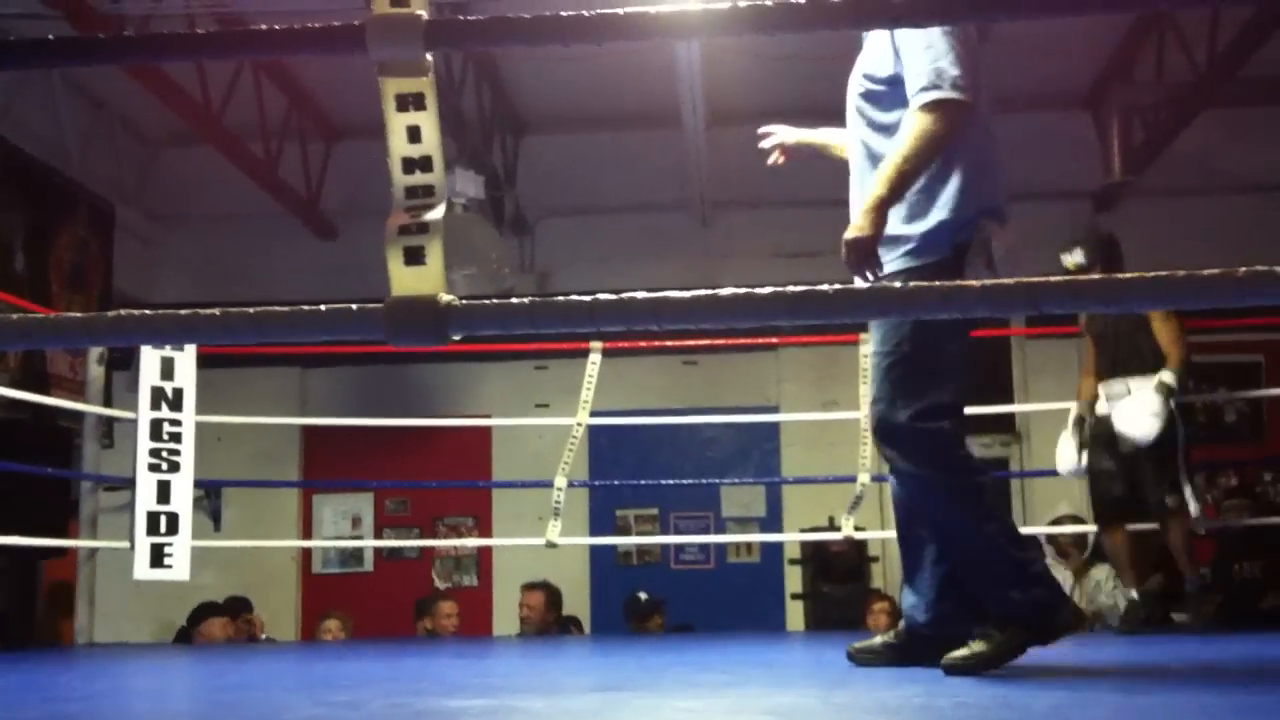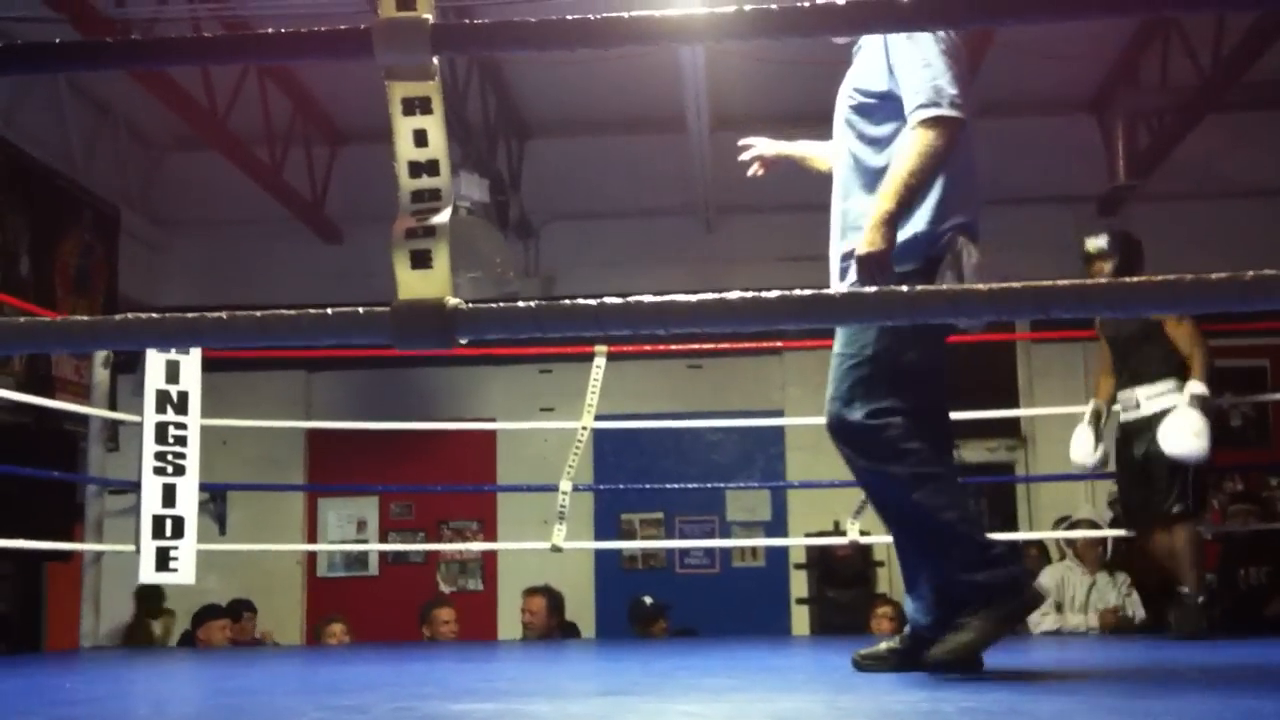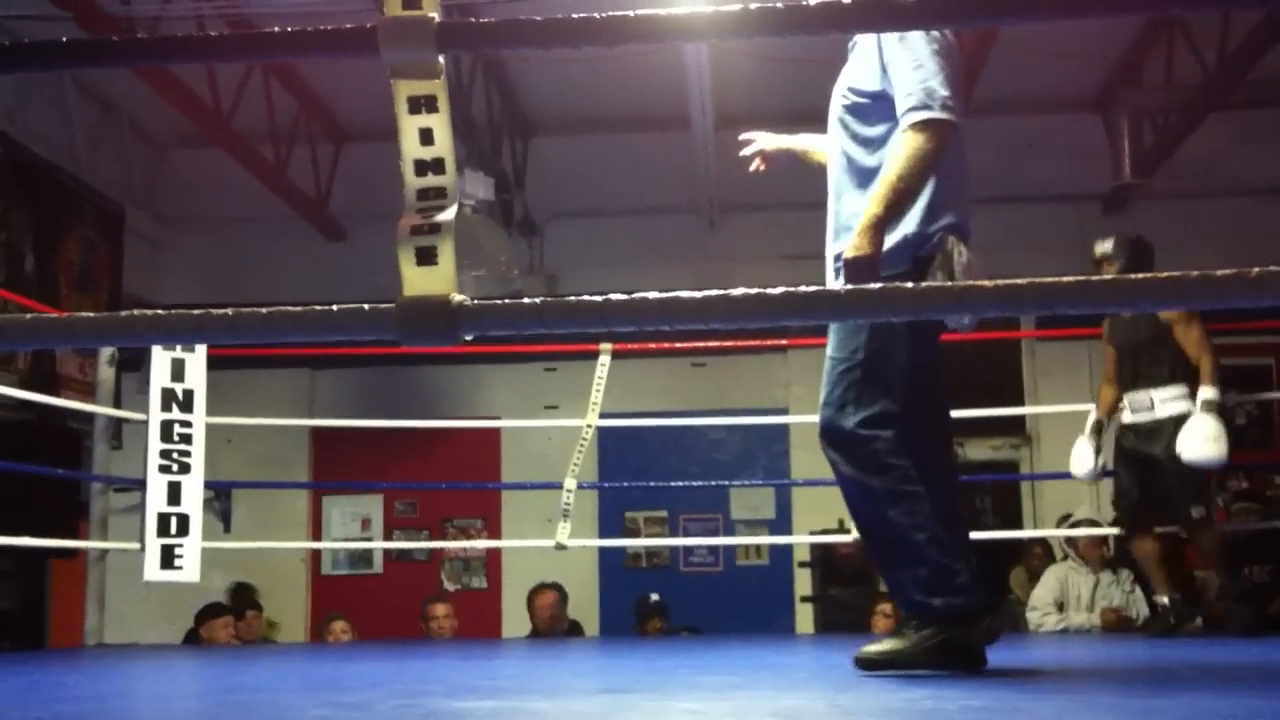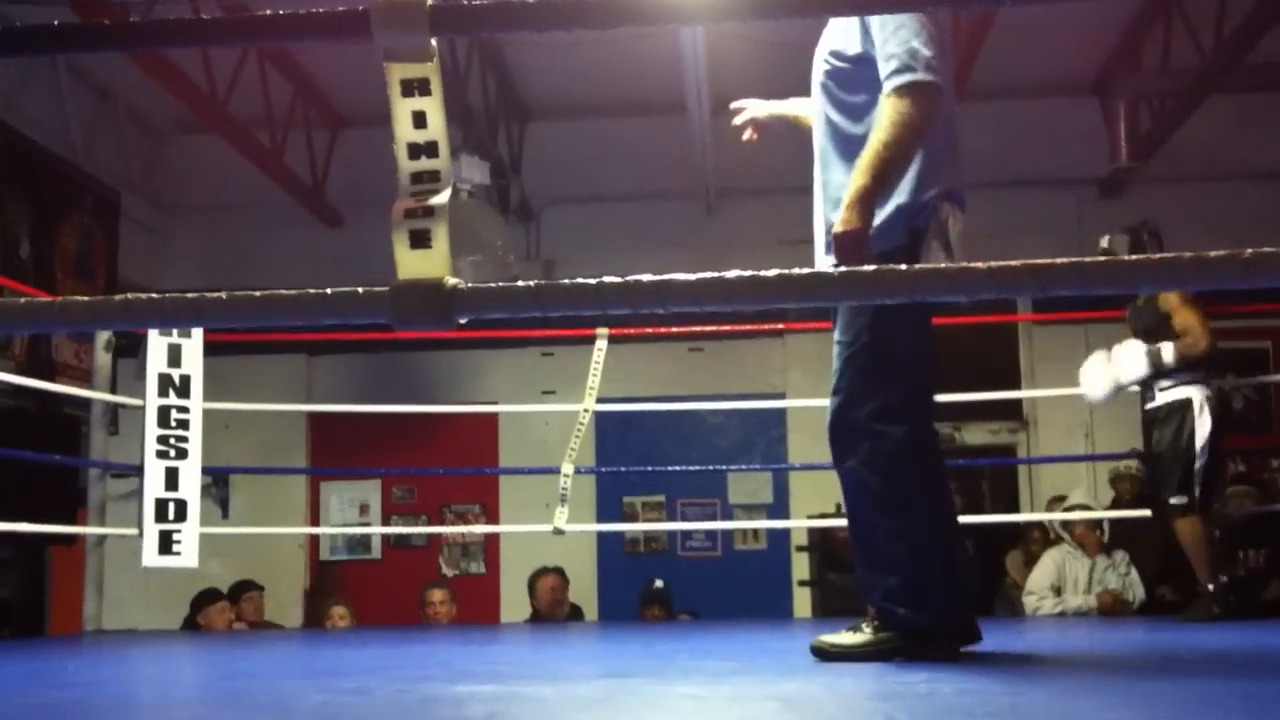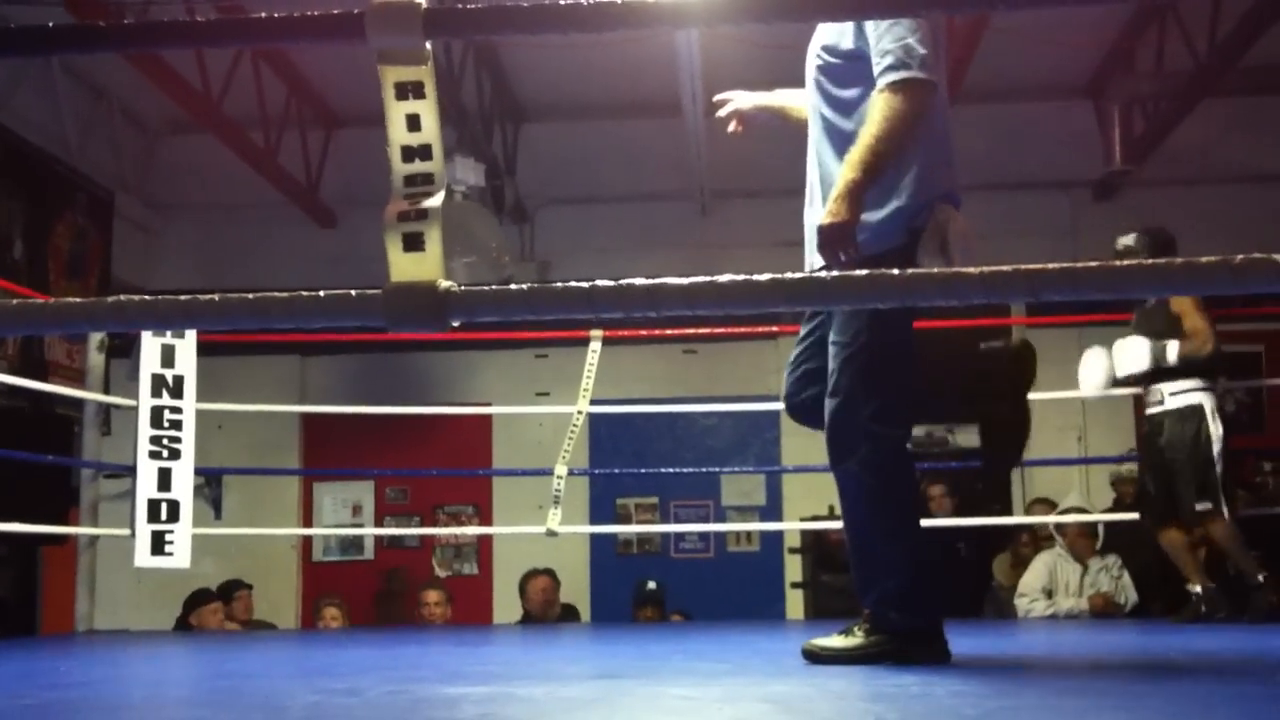
dt=0.4s
person 1, frame 1
left shoulder: (914, 20)
right shoulder: (889, 35)
left elbow: (942, 107)
left wrist: (873, 205)
right wrist: (806, 137)
left hip: (924, 250)
right hip: (914, 257)
left knee: (907, 426)
right knee: (914, 434)
left ankle: (1023, 601)
right ankle: (934, 618)
person 1, frame 2
left shoulder: (907, 30)
right shoulder: (876, 46)
left elbow: (939, 122)
left wrist: (881, 220)
right wrist: (788, 150)
left hip: (902, 261)
right hip: (889, 270)
left knee: (860, 416)
right knee: (903, 433)
left ankle: (987, 581)
right ankle: (939, 620)
person 1, frame 3
left shoulder: (902, 30)
right shoulder: (872, 46)
left elbow: (930, 125)
left wrist: (871, 224)
right wrist: (790, 144)
left hip: (893, 263)
right hip: (888, 273)
left knee: (852, 426)
right knee: (913, 444)
left ankle: (944, 606)
right ankle: (949, 621)
person 1, frame 4
left shoulder: (884, 11)
right shoulder: (855, 22)
left elbow: (915, 90)
left wrist: (856, 199)
right wrist: (782, 110)
left hip: (885, 239)
right hip: (883, 247)
left knee: (865, 425)
right knee: (896, 429)
left ankle: (908, 615)
right ankle: (942, 608)
person 1, frame 5
left shoulder: (880, 15)
right shoulder: (845, 23)
left elbow: (907, 86)
left wrist: (846, 194)
right wrist: (766, 100)
left hip: (877, 233)
right hip: (862, 242)
left knee: (860, 424)
right knee: (809, 393)
left ankle: (899, 619)
person 2, frame 1
right shoulder: (1089, 315)
left elbow: (1176, 349)
left wrist: (1163, 388)
right wrist: (1077, 420)
left hip: (1146, 408)
right hip: (1108, 417)
left knee: (1169, 504)
right knee: (1109, 514)
left ankle: (1195, 594)
right ankle: (1137, 599)
person 2, frame 2
right shoulder: (1105, 317)
left elbow: (1197, 351)
left wrist: (1195, 400)
right wrist: (1094, 414)
left hip: (1166, 414)
right hip: (1131, 421)
left knee: (1176, 510)
right knee: (1143, 517)
left ankle: (1195, 603)
right ankle: (1184, 593)
person 2, frame 3
left shoulder: (1167, 306)
right shoulder: (1112, 322)
left elbow: (1203, 357)
left wrist: (1207, 406)
right wrist: (1095, 425)
left hip: (1173, 420)
right hip: (1133, 427)
left knee: (1193, 514)
right knee: (1135, 522)
left ankle: (1221, 599)
right ankle: (1170, 605)
person 2, frame 4
left shoulder: (1168, 293)
right shoulder: (1136, 305)
left elbow: (1201, 342)
left wrist: (1155, 356)
right wrist: (1109, 369)
left hip: (1184, 403)
right hip: (1157, 408)
left knee: (1183, 500)
right knee: (1170, 502)
left ankle: (1210, 593)
right ankle: (1205, 589)
person 2, frame 5
left shoulder: (1180, 297)
right shoulder: (1141, 310)
left elbow: (1207, 343)
left wrist: (1159, 353)
right wrist: (1112, 369)
left hip: (1190, 410)
right hip: (1156, 417)
left knee: (1205, 508)
right knee: (1161, 515)
right ankle: (1204, 594)
